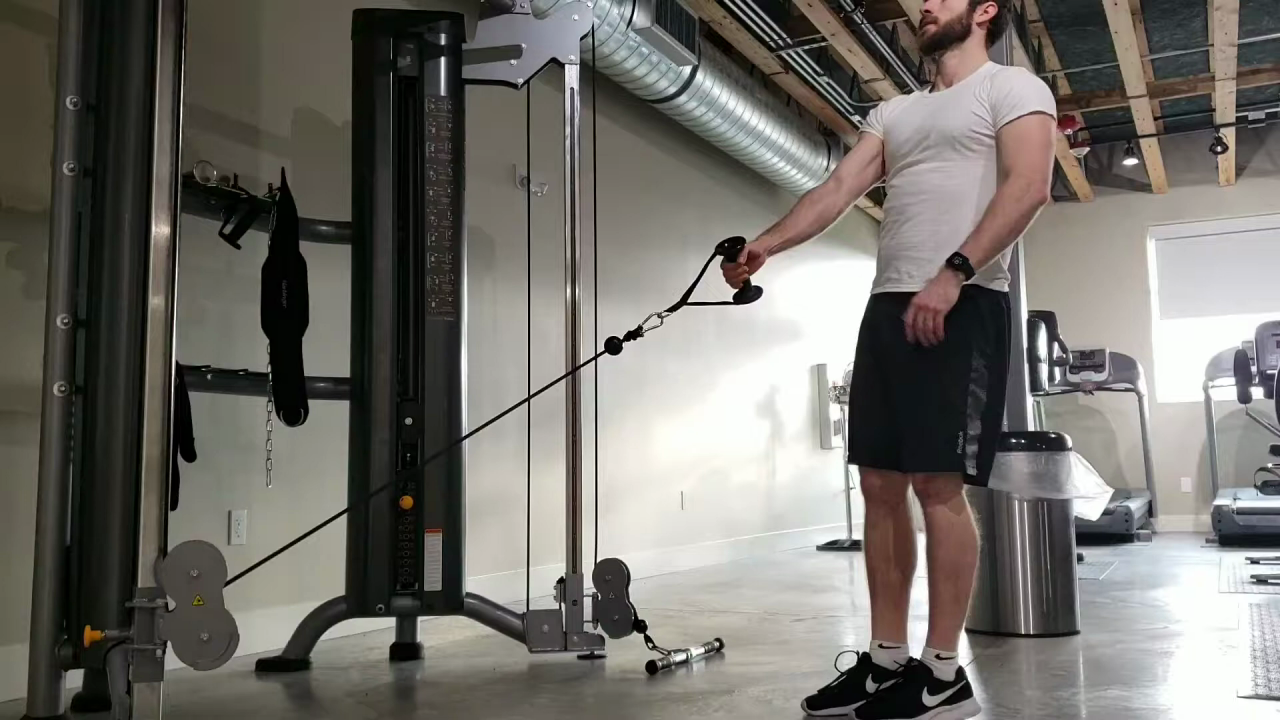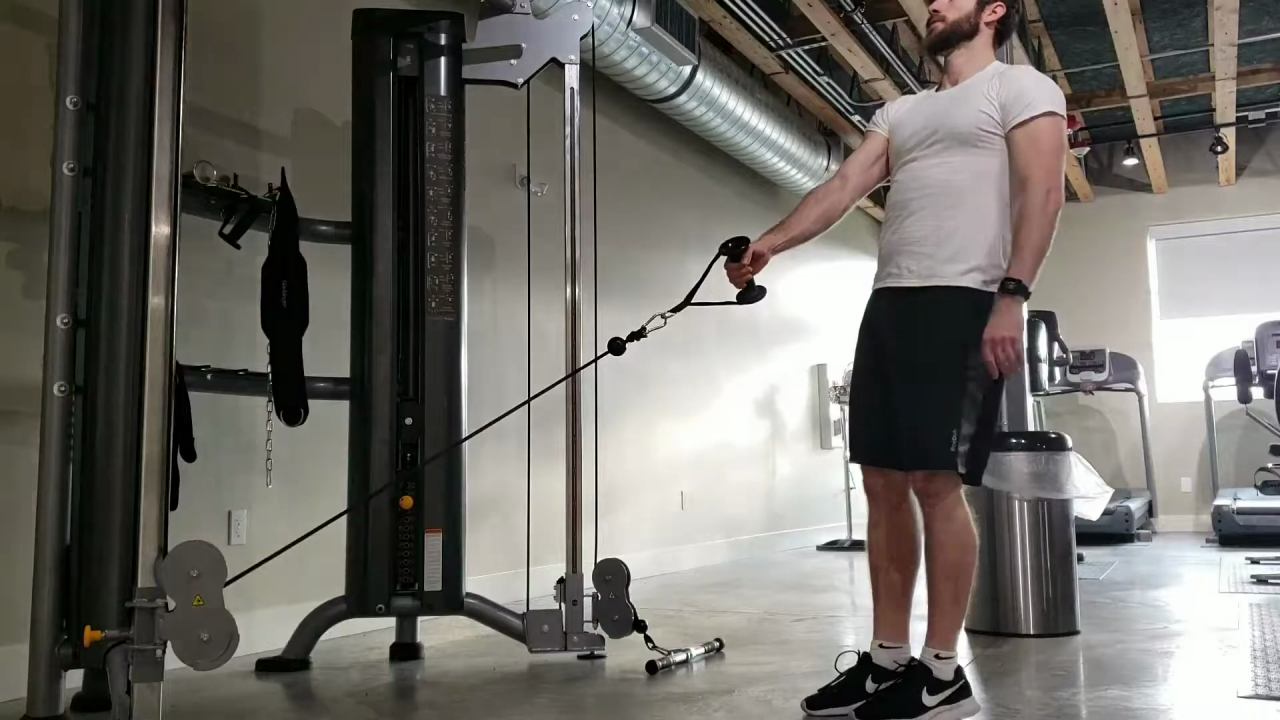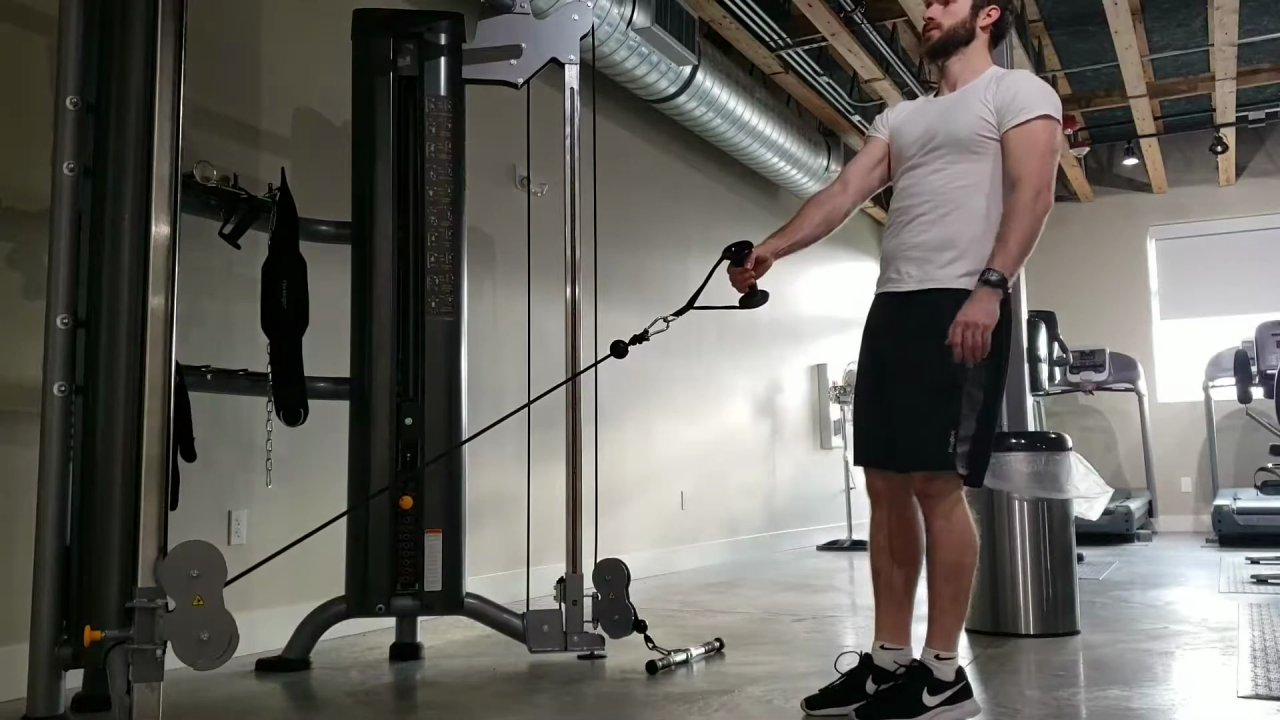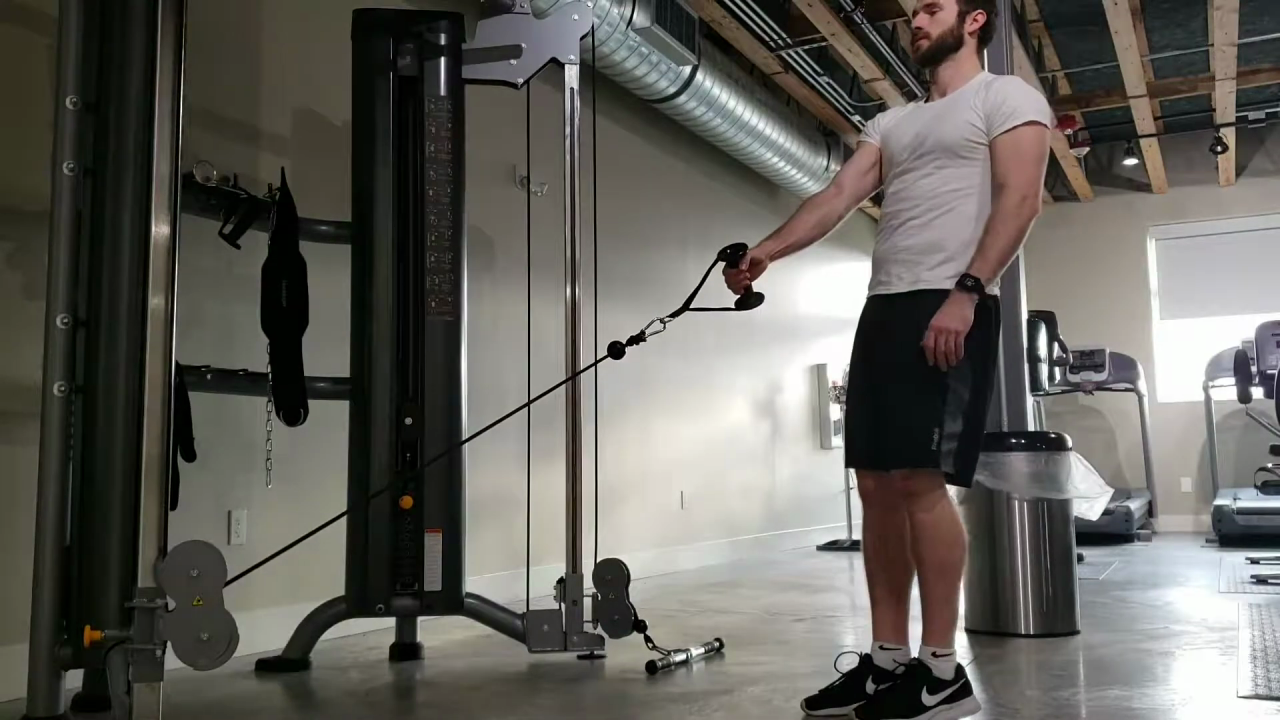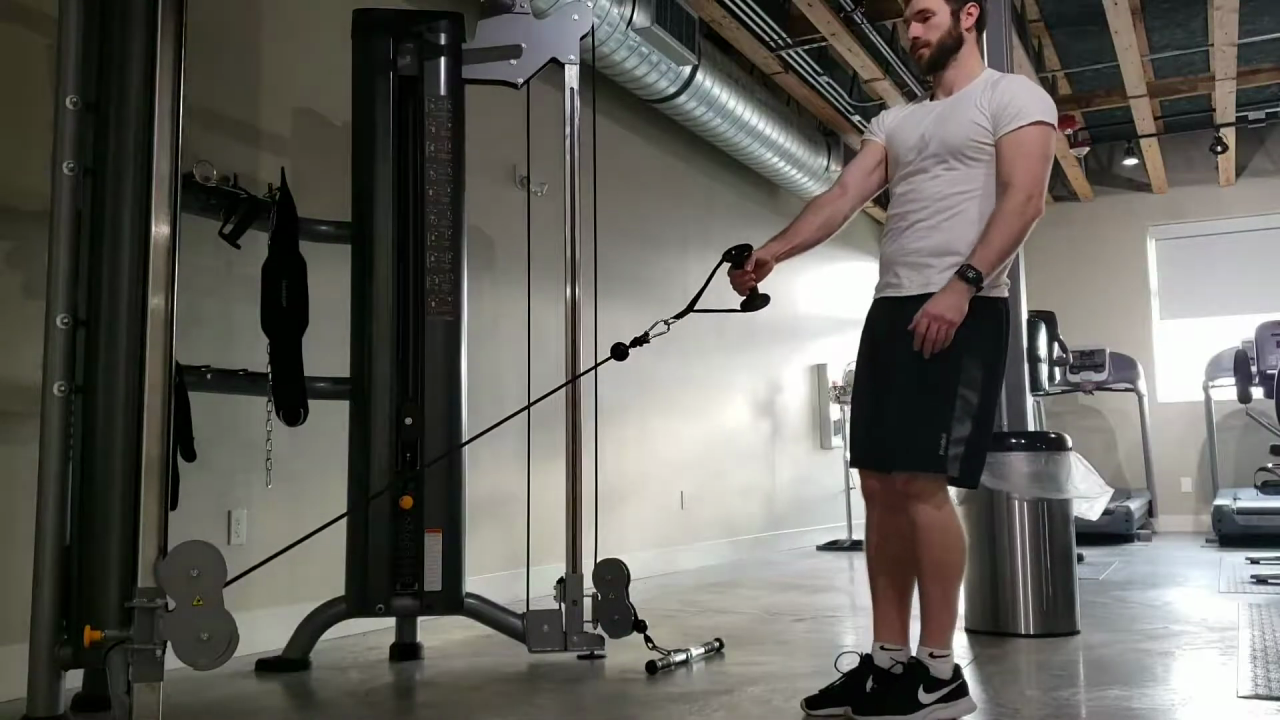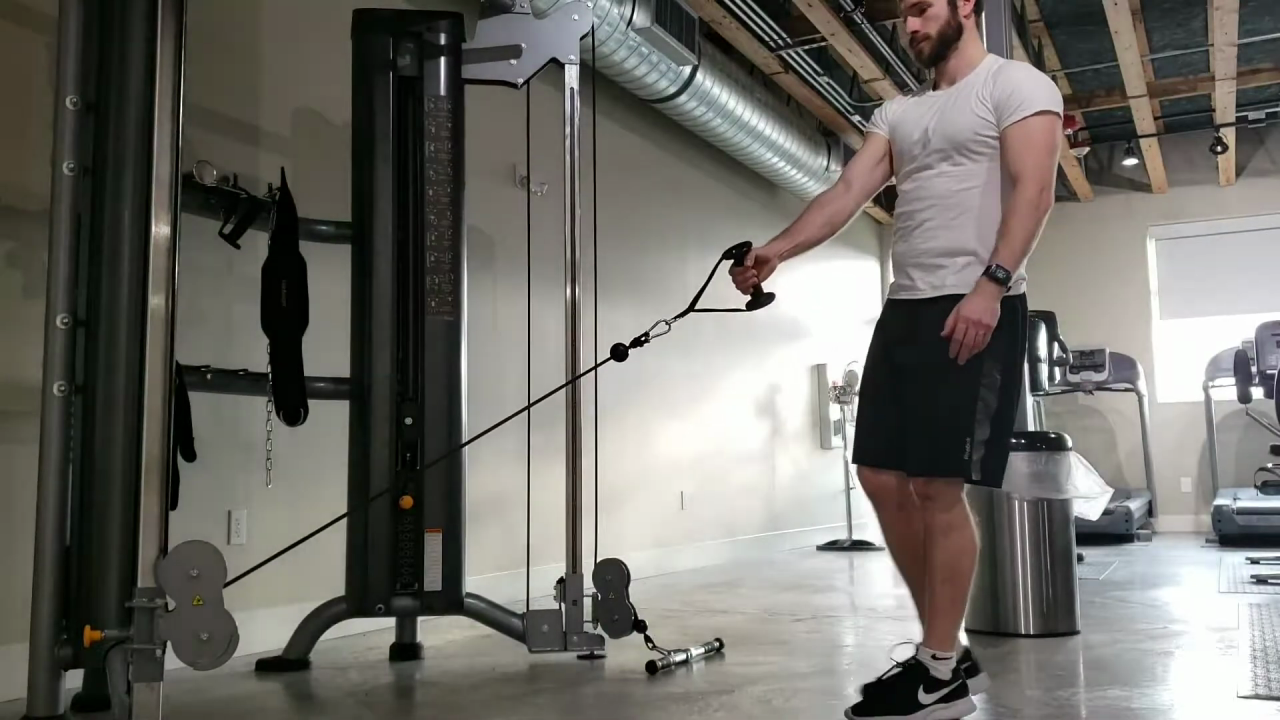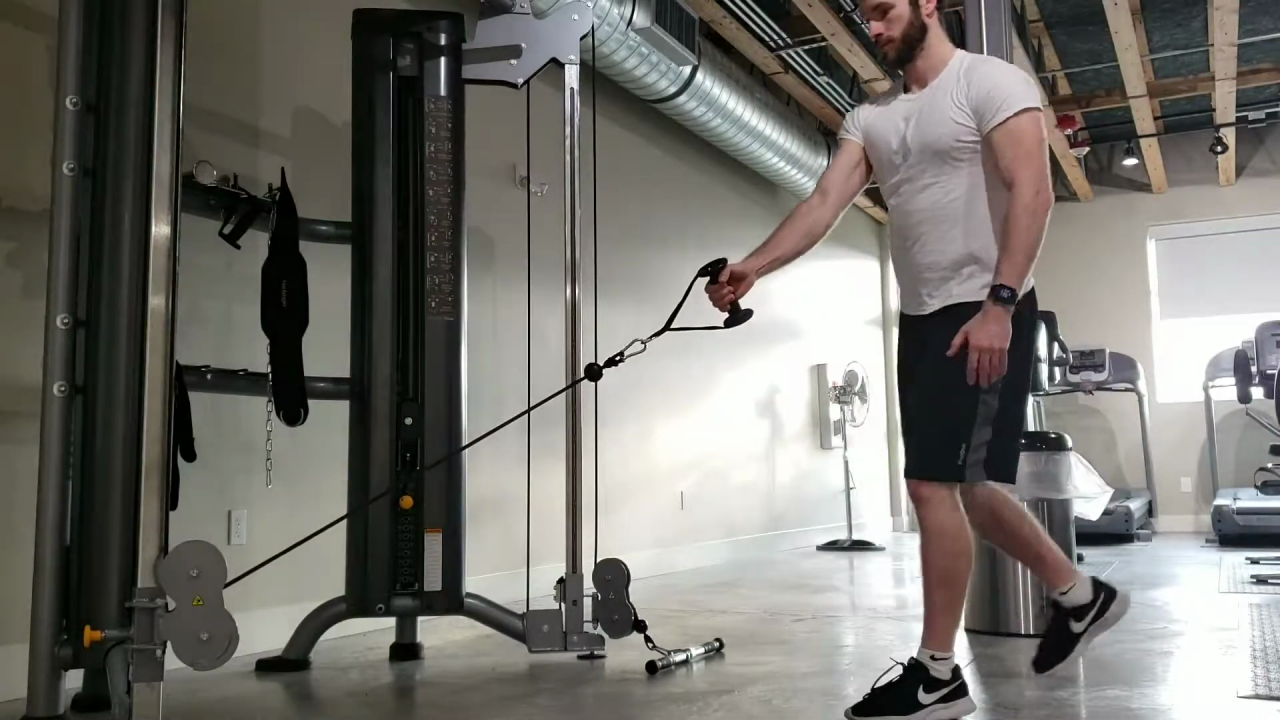
dt=0.4s
person 1, frame 1
left shoulder: (1012, 88)
right shoulder: (894, 112)
left elbow: (1027, 187)
right elbow: (838, 189)
left wrist: (953, 275)
right wrist: (763, 245)
left hip: (963, 306)
right hip: (888, 308)
left knee: (938, 484)
right knee: (880, 484)
right ankle: (887, 660)
person 1, frame 2
left shoulder: (1021, 87)
right shoulder: (899, 111)
left elbow: (1042, 192)
right elbow: (841, 188)
left wrist: (1012, 294)
right wrist: (768, 243)
left hip: (960, 303)
right hip: (888, 304)
left knee: (936, 484)
right knee: (884, 483)
right ankle: (887, 661)
person 1, frame 3
left shoulder: (1019, 91)
right shoulder: (900, 116)
left elbow: (1032, 194)
right elbow: (844, 192)
left wrist: (990, 287)
right wrist: (770, 249)
left hip: (963, 308)
right hip: (892, 308)
left knee: (937, 485)
right knee: (886, 485)
right ankle: (889, 660)
person 1, frame 4
left shoulder: (1007, 97)
right shoulder: (892, 121)
left elbow: (1019, 201)
right elbow: (838, 196)
left wrist: (966, 293)
right wrist: (766, 251)
left hip: (952, 311)
right hip: (884, 310)
left knee: (917, 480)
right knee: (877, 484)
right ankle: (888, 661)
person 1, frame 5
left shoulder: (1013, 96)
right shoulder: (896, 120)
left elbow: (1023, 199)
right elbow: (844, 195)
left wrist: (963, 284)
right wrist: (771, 252)
left hip: (961, 311)
right hip: (891, 312)
left knee: (920, 482)
right knee: (879, 485)
right ankle: (888, 659)
person 1, frame 6
left shoulder: (1016, 84)
right shoulder: (898, 111)
left elbow: (1033, 188)
right elbow: (848, 191)
left wrist: (991, 284)
right wrist: (775, 250)
left hip: (974, 310)
right hip: (903, 310)
left knee: (938, 487)
right knee: (882, 476)
right ankle: (943, 643)
person 1, frame 7
left shoulder: (990, 82)
right shoulder: (871, 115)
left elbow: (1032, 194)
right elbow: (824, 201)
left wrist: (1000, 303)
right wrist: (751, 267)
left hip: (983, 313)
right hip: (920, 317)
left knee: (935, 484)
right knee: (963, 482)
right ankle: (1080, 595)
